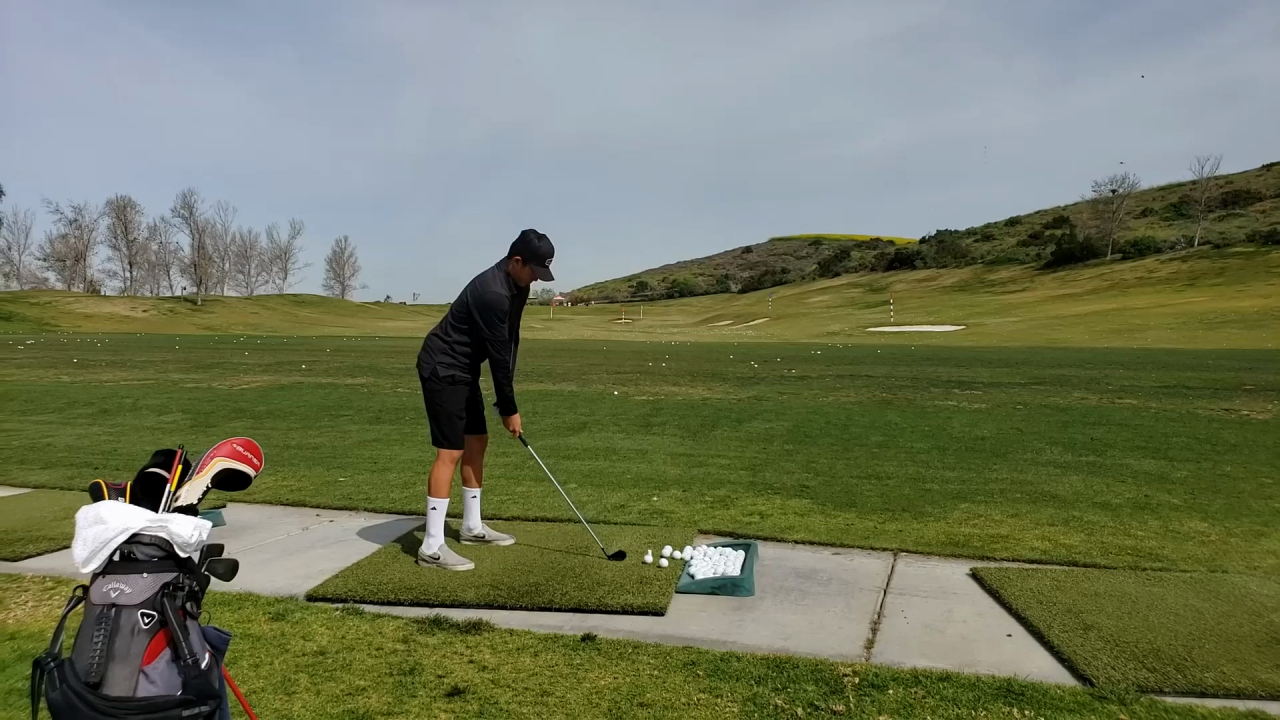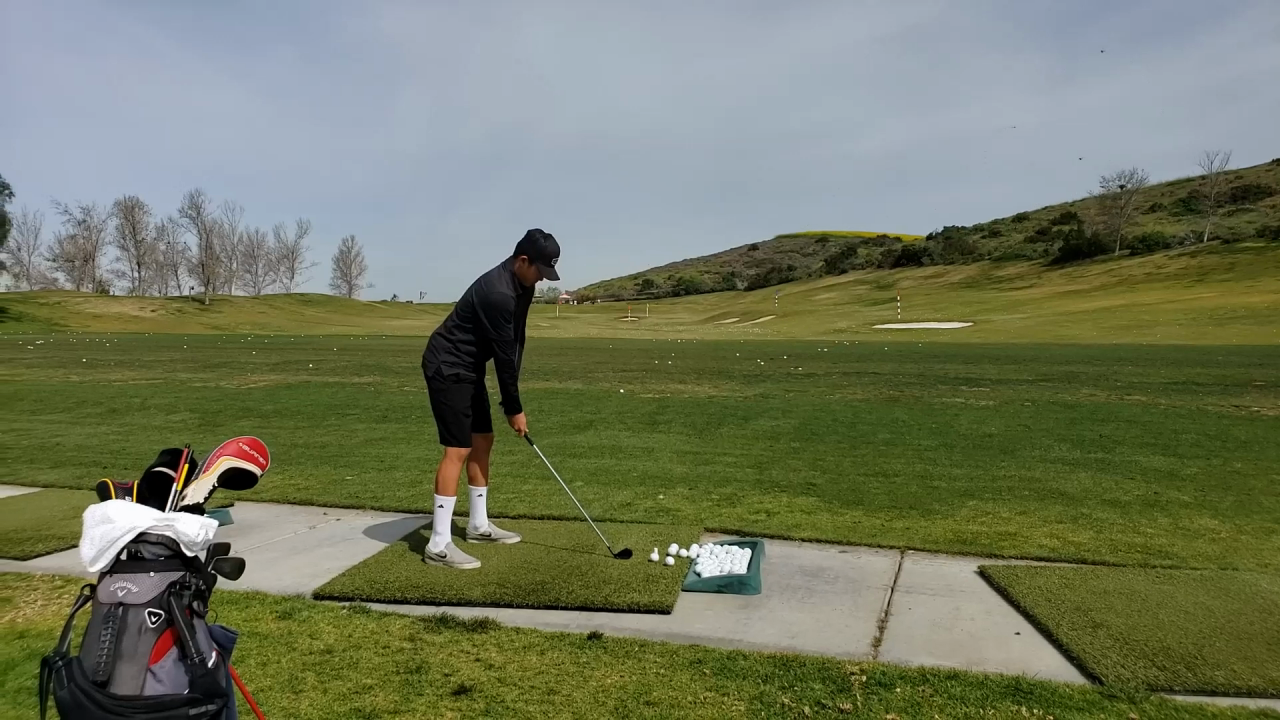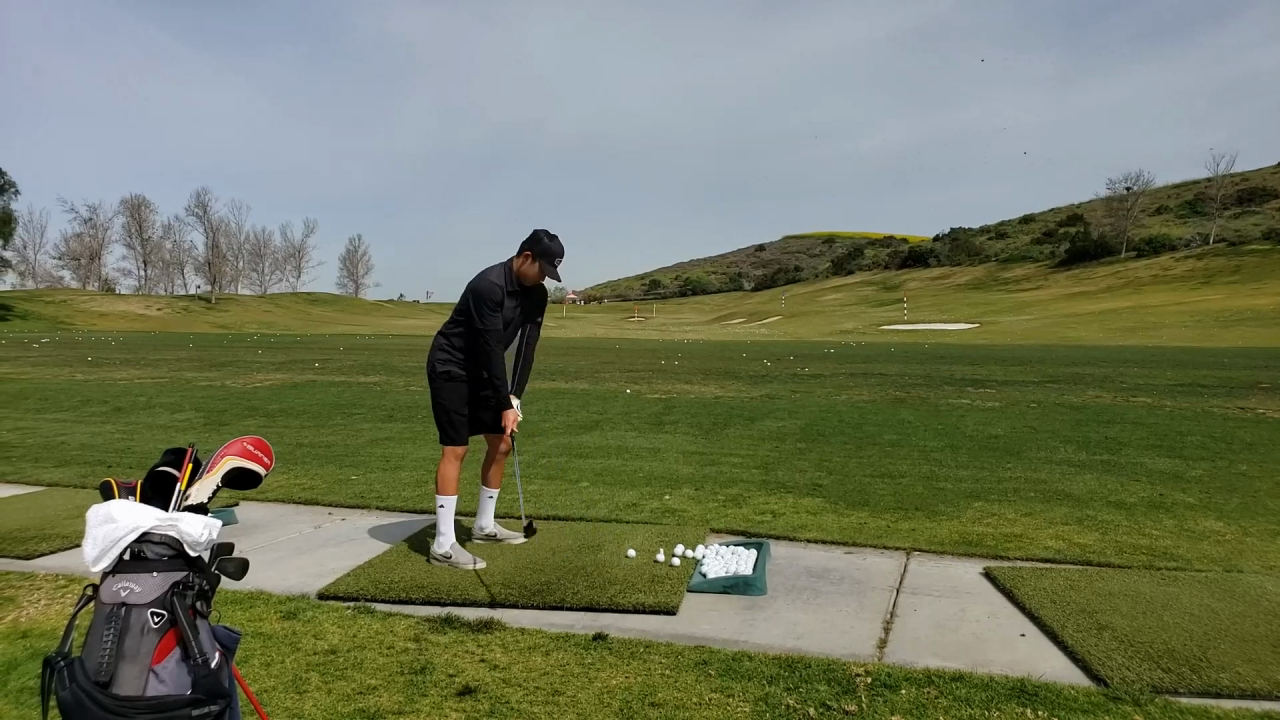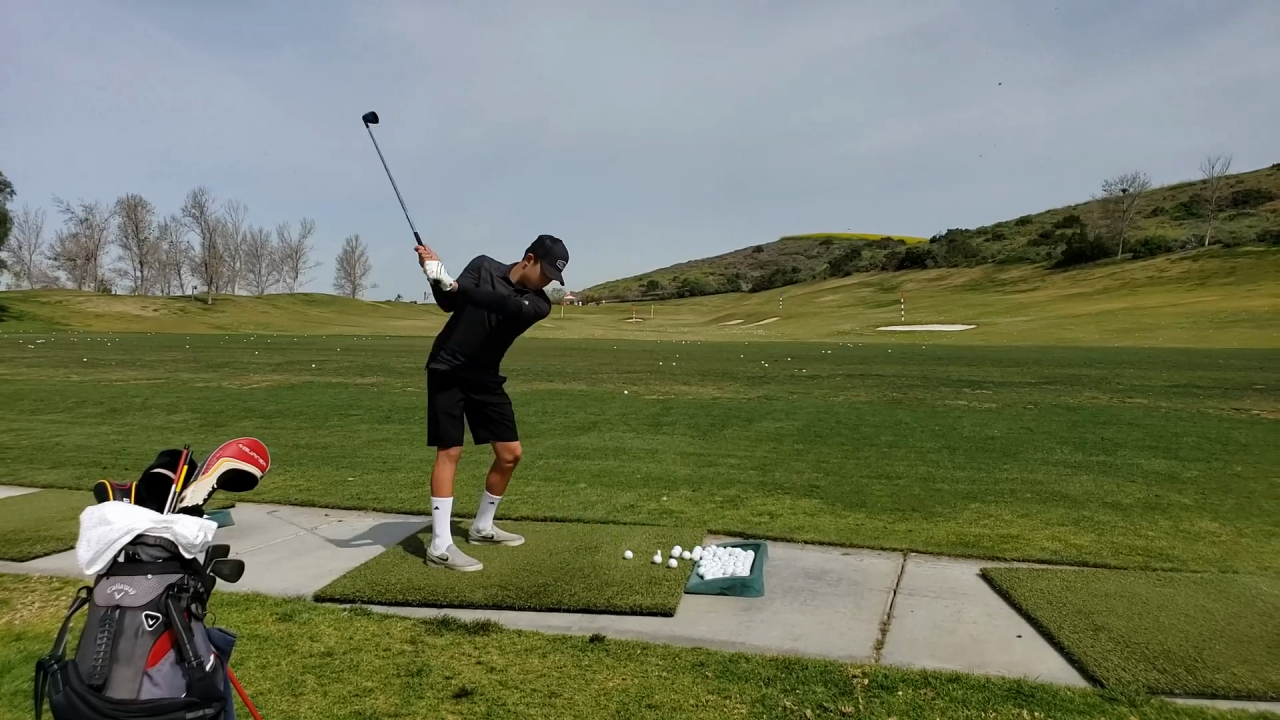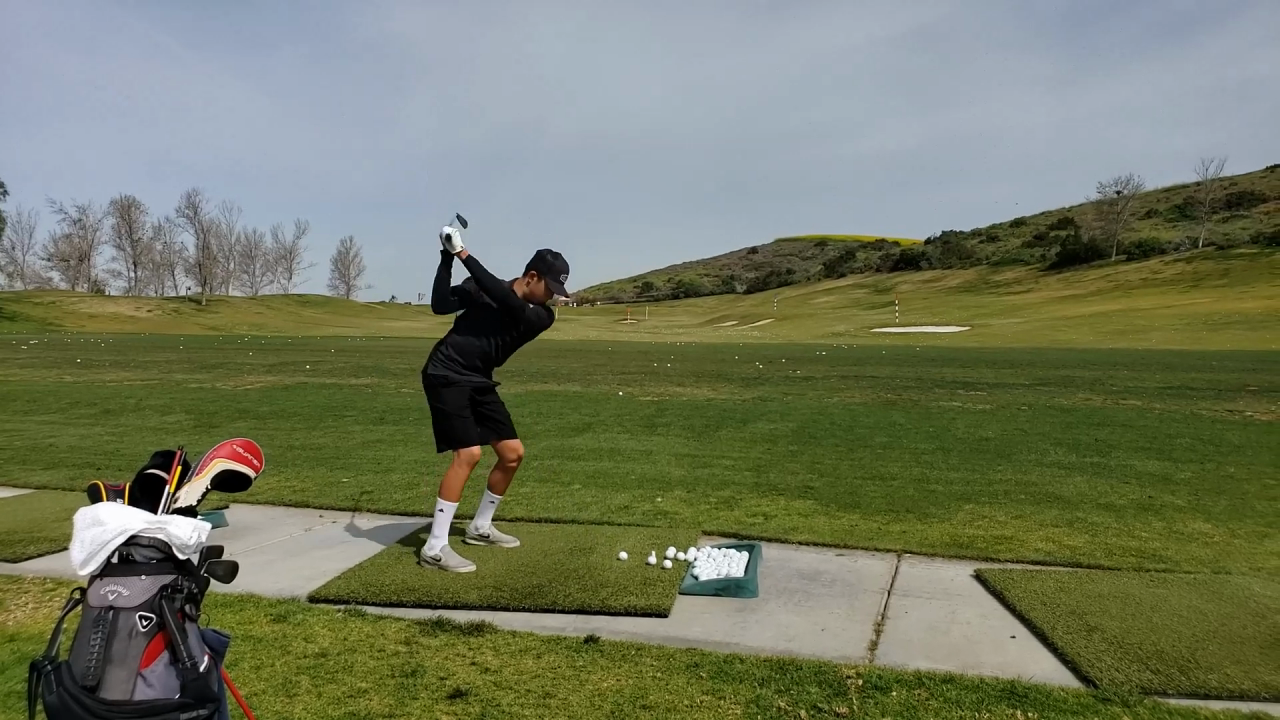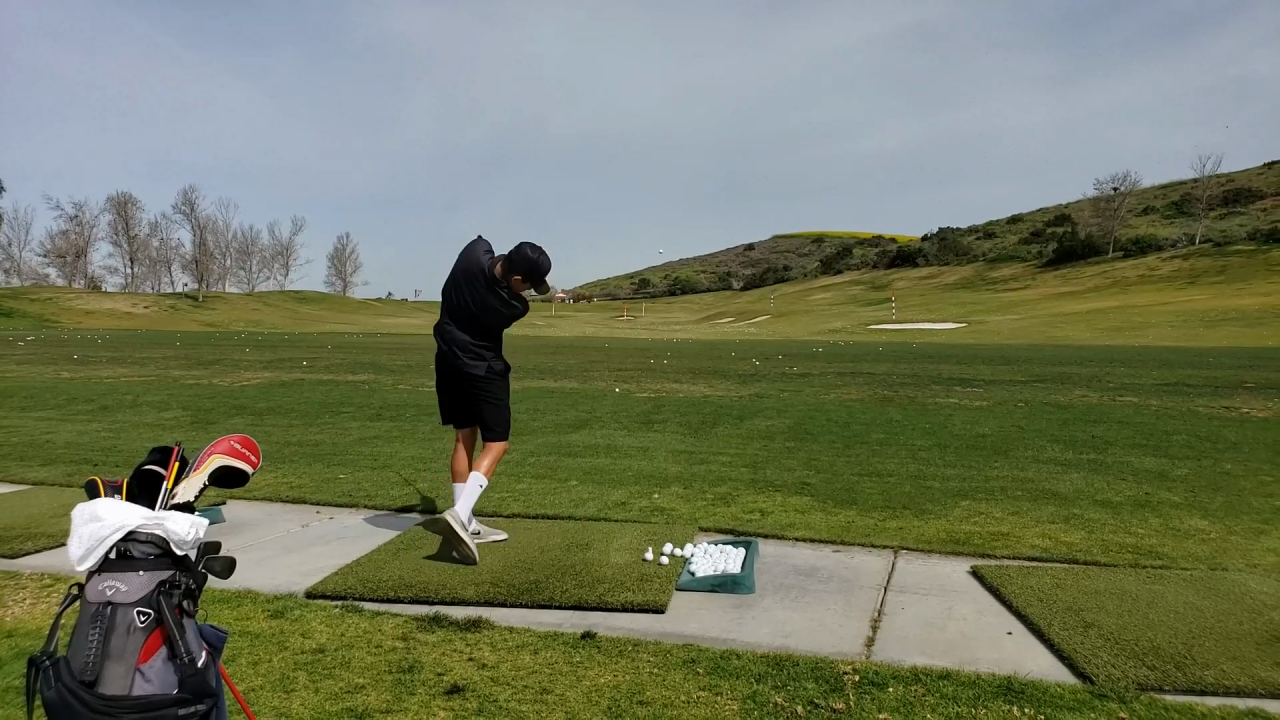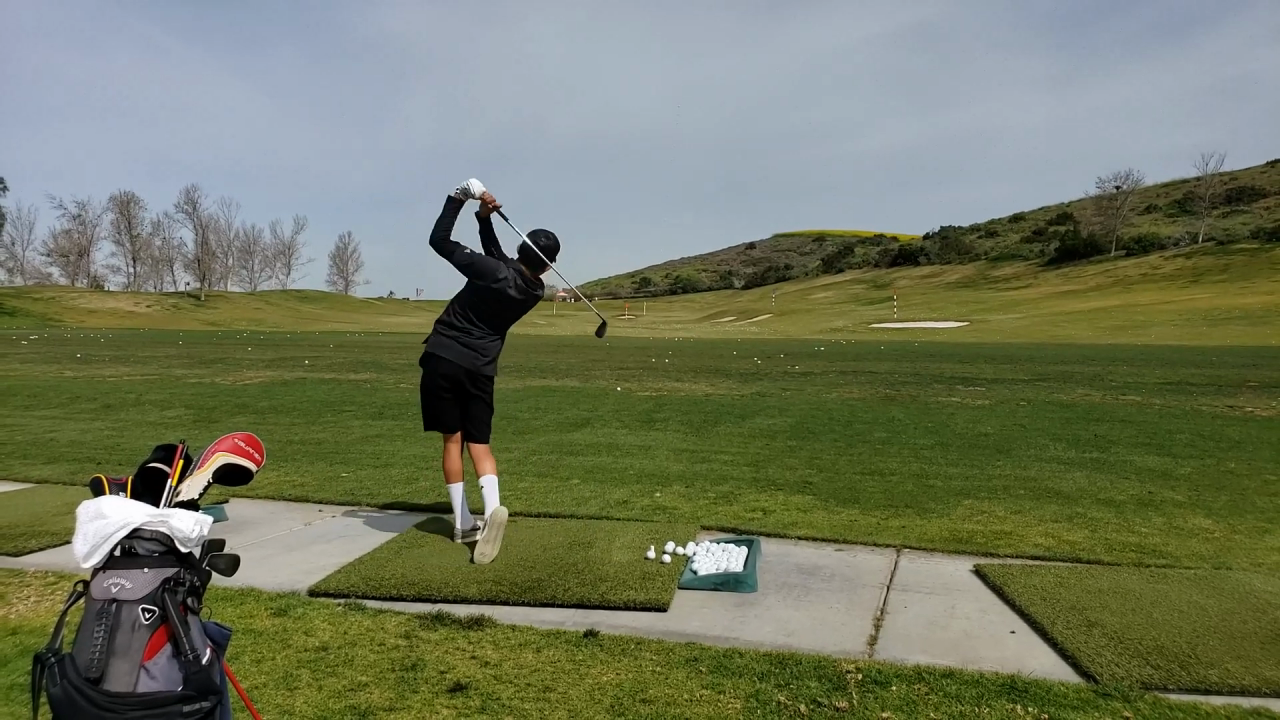
dt=0.3s
person 1, frame 1
left shoulder: (518, 287)
right shoulder: (492, 293)
left elbow: (510, 343)
right elbow: (498, 354)
left wrist: (506, 401)
right wrist: (509, 409)
left hip: (464, 370)
right hip: (442, 369)
left knee: (476, 443)
right knee: (450, 452)
left ankle: (472, 526)
right ankle: (432, 546)
person 1, frame 2
left shoulder: (523, 287)
right shoulder: (497, 293)
left elbow: (517, 343)
right elbow: (503, 354)
left wrist: (511, 401)
right wrist: (514, 408)
left hip: (470, 368)
right hip: (447, 367)
left knee: (482, 441)
right knee: (457, 450)
left ankle: (478, 525)
right ankle: (439, 545)
person 1, frame 3
left shoulder: (537, 294)
right shoulder: (489, 284)
left elbow: (526, 348)
right elbow: (491, 346)
left wrist: (514, 398)
right wrist: (506, 405)
left hip: (482, 371)
right hip: (450, 367)
left knee: (502, 443)
right knee: (455, 449)
left ankle: (484, 525)
right ankle: (443, 545)
person 1, frame 4
left shoulder: (538, 305)
right shoulder: (484, 266)
left elbow: (499, 302)
right elbow: (449, 301)
left wrist: (448, 280)
right wrist: (434, 272)
left hip: (486, 379)
right hip: (446, 370)
left knee: (510, 454)
right knee: (450, 453)
left ankle: (484, 527)
right ankle: (441, 546)
person 1, frame 5
left shoulder: (541, 316)
right shoulder: (484, 287)
left elbow: (507, 302)
right elbow: (440, 304)
left wrist: (466, 258)
right wrist: (448, 255)
left hip: (477, 382)
right hip: (445, 376)
left knee: (513, 454)
right knee: (469, 453)
left ankle: (480, 527)
right ankle: (435, 547)
person 1, frame 6
left shoulder: (473, 252)
right shoulder: (516, 304)
left hip: (447, 357)
right hip: (483, 370)
left knee: (464, 438)
right knee: (495, 445)
left ankle: (465, 524)
right ankle: (461, 514)
person 1, frame 7
left shoulder: (492, 273)
right shoulder: (535, 293)
left elbow: (438, 242)
left wrist: (458, 198)
right wrist: (487, 215)
left hip: (440, 360)
right hip: (478, 370)
left knee: (452, 439)
right knee: (478, 444)
left ankle: (462, 522)
right ankle: (491, 510)
